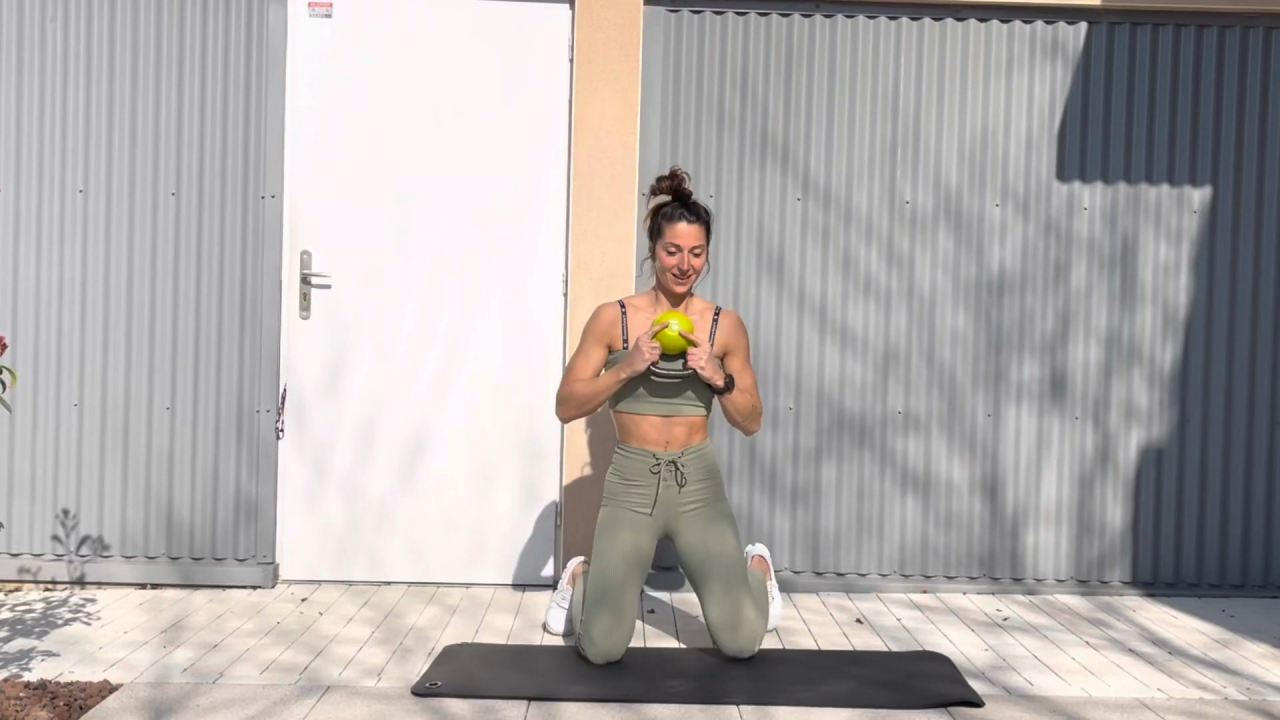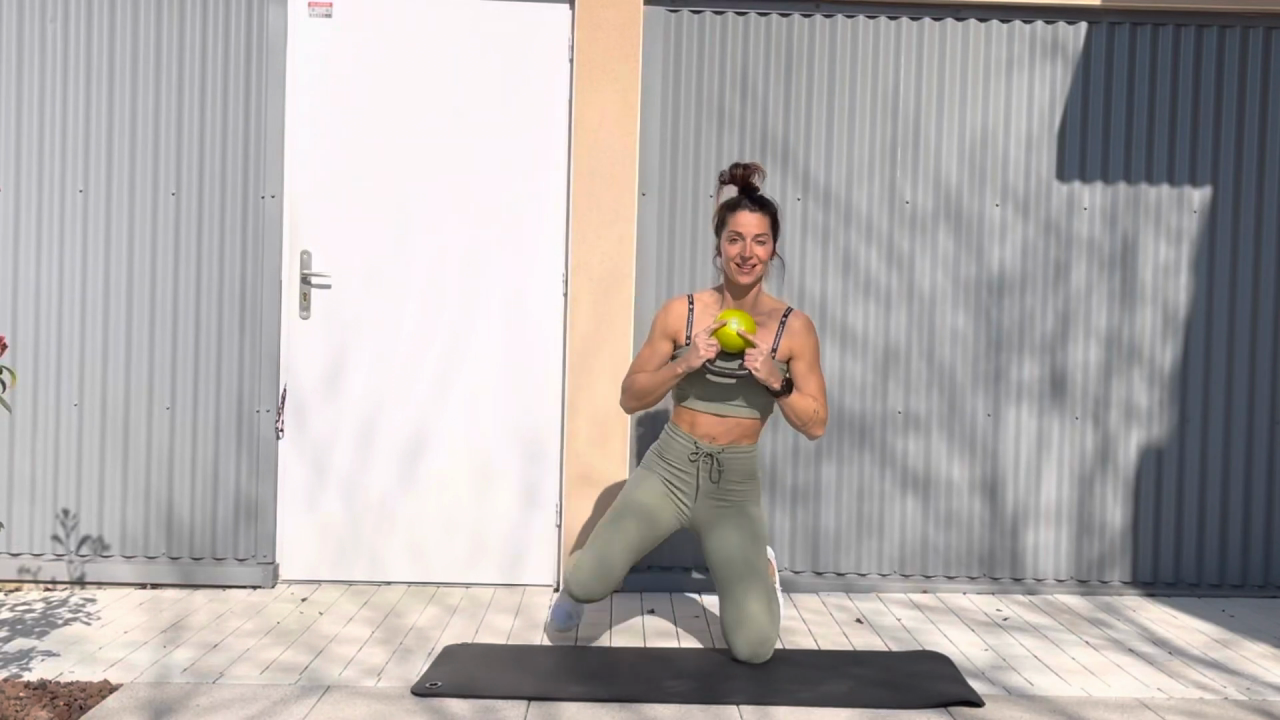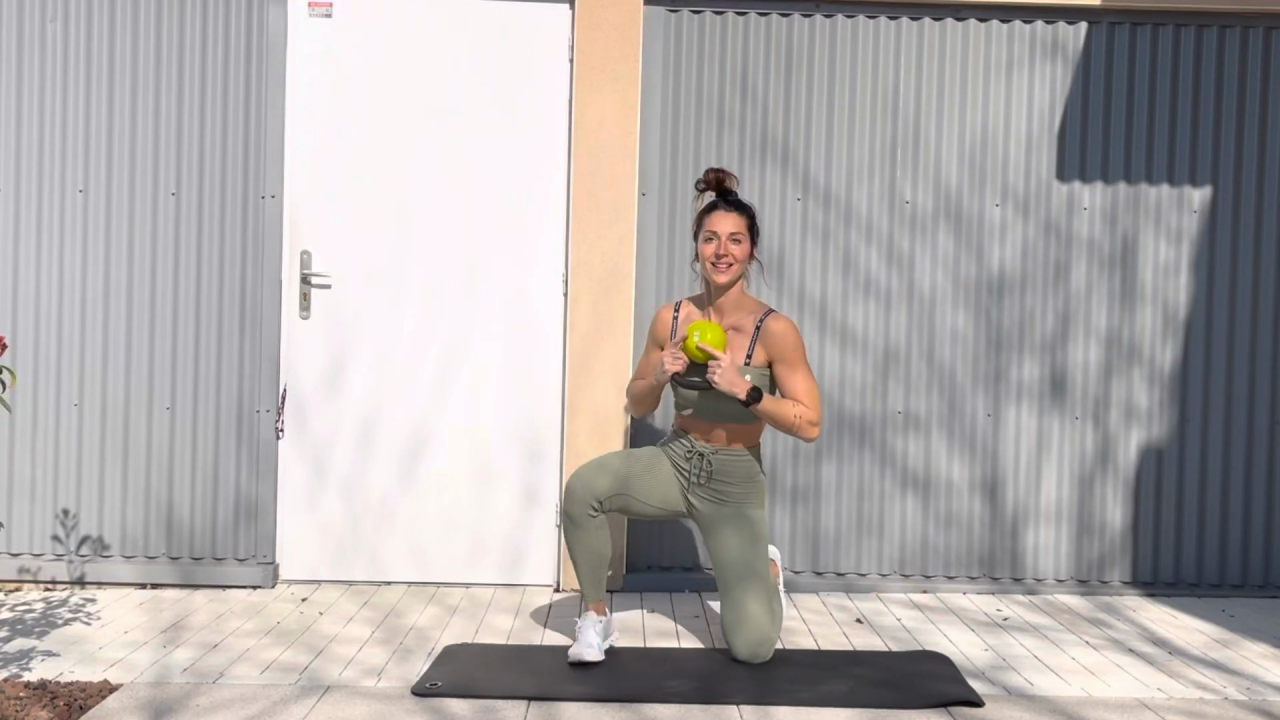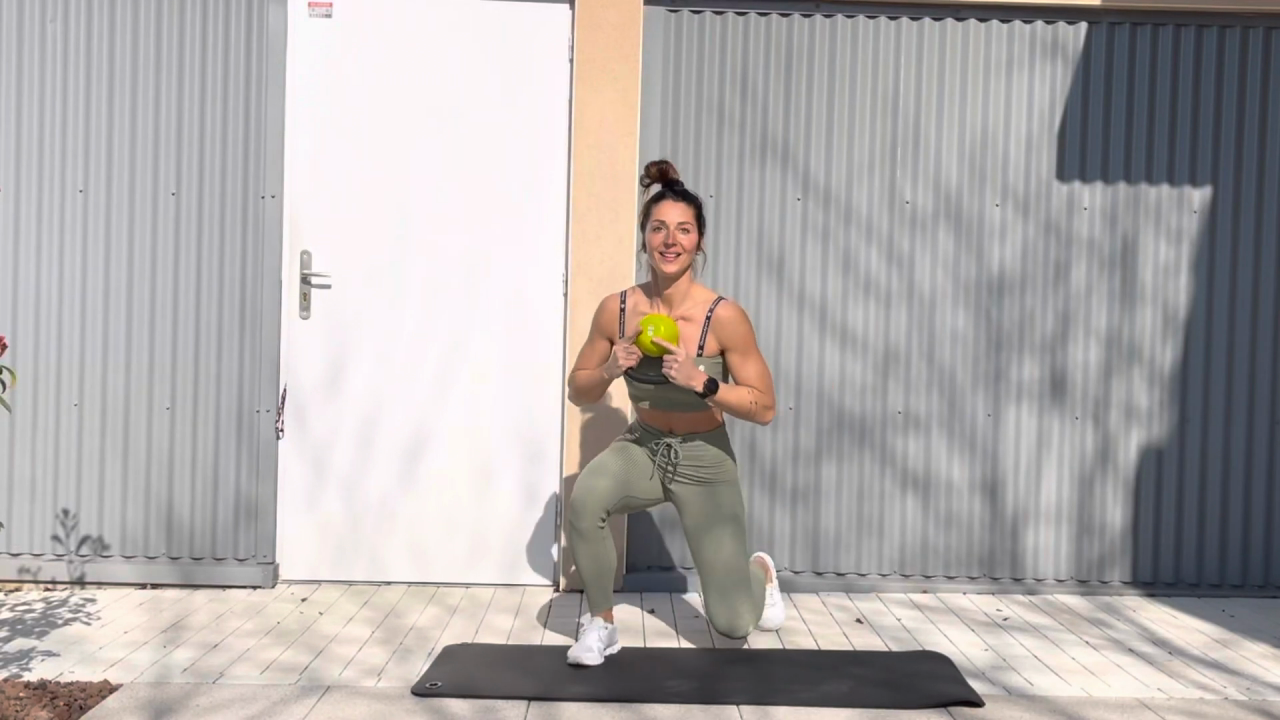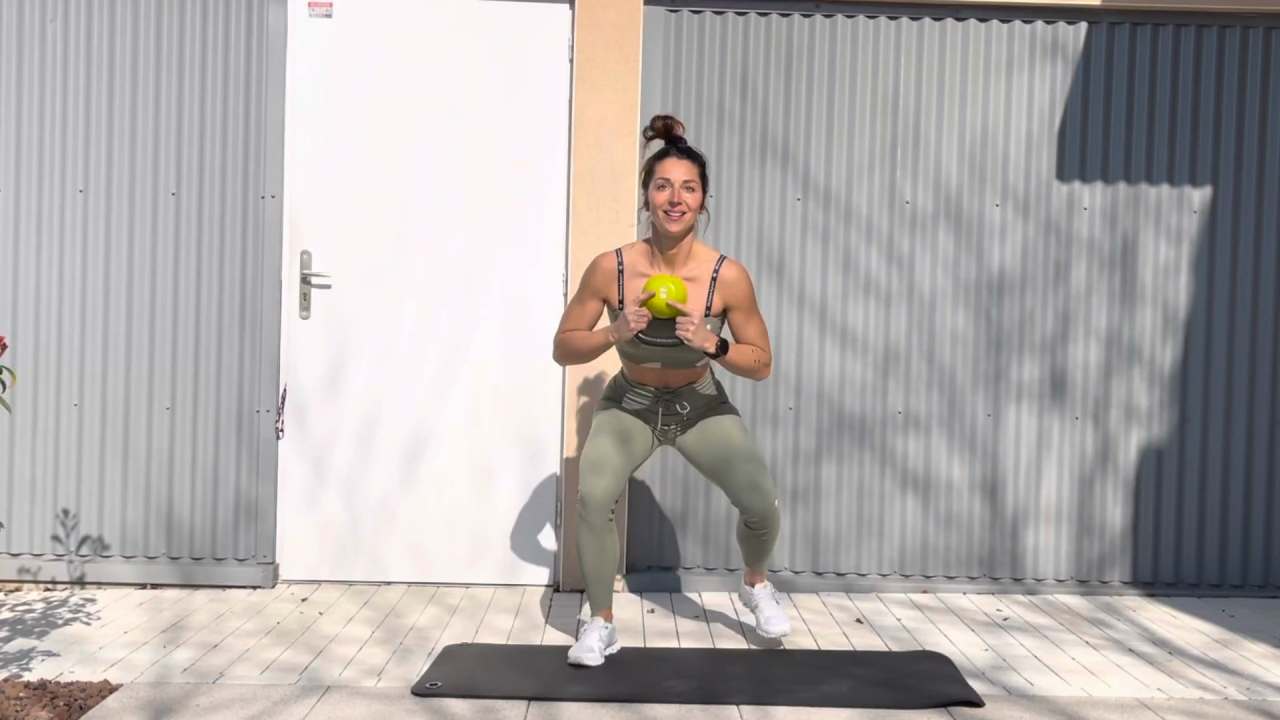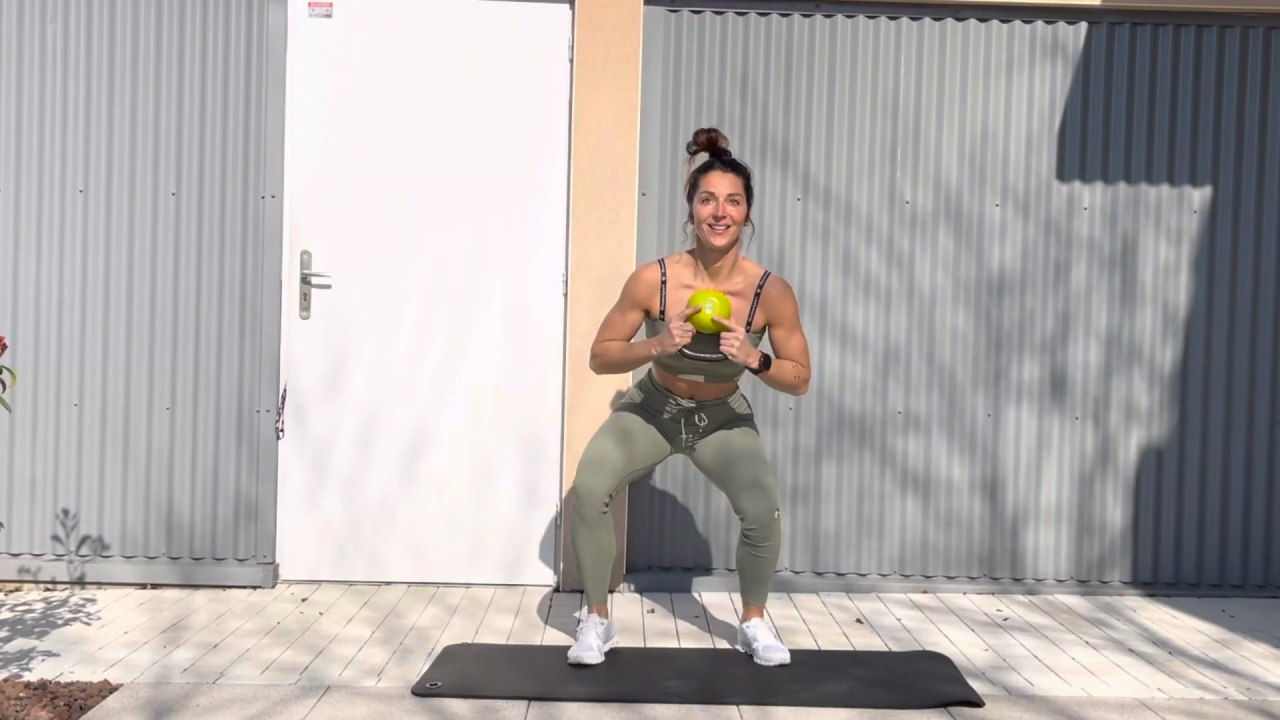
dt=0.3s
person 1, frame 1
left shoulder: (725, 325)
right shoulder: (612, 317)
left elbow: (750, 423)
right elbow: (567, 406)
left wrist: (720, 379)
right wrist: (628, 367)
left hip: (699, 487)
right hip: (630, 486)
left knee: (742, 643)
right knee: (602, 649)
left ankle: (756, 569)
right ankle: (579, 579)
person 1, frame 2
left shoulder: (794, 327)
right shoulder: (680, 312)
left elbow: (815, 425)
right elbow: (630, 398)
left wrist: (777, 380)
right wrist: (684, 364)
left hip: (735, 486)
right hip: (670, 469)
left knee: (754, 649)
right knee: (588, 583)
left ankle: (762, 570)
right ankle: (579, 579)
person 1, frame 3
left shoulder: (774, 330)
right shoulder: (669, 318)
left elbow: (809, 425)
right elbow: (637, 405)
left wrist: (745, 390)
right wrist: (657, 376)
left hip: (734, 480)
right hip: (672, 461)
left knee: (753, 647)
right knee: (583, 488)
left ankle: (767, 571)
right ankle: (596, 616)
person 1, frame 4
left shoulder: (724, 317)
right shoulder: (615, 309)
left elbow: (765, 408)
right elbow: (577, 391)
left wrist: (701, 382)
right wrist: (610, 369)
left hip: (705, 460)
right hip: (642, 449)
left knee: (733, 624)
right knee: (584, 500)
left ankle: (759, 572)
right ankle: (601, 623)
person 1, frame 5
left shoulder: (728, 276)
right shoulder: (609, 268)
left elbow: (760, 363)
right elbow: (563, 348)
left wrist: (713, 345)
right wrist: (616, 332)
left hip: (700, 404)
right hip: (629, 401)
left knee: (761, 501)
right knee: (594, 495)
left ankle: (755, 582)
right ankle: (600, 624)
person 1, frame 6
left shoulder: (771, 290)
right shoulder: (651, 279)
left elbow: (799, 378)
right elbow: (600, 357)
left wrist: (753, 359)
right wrist: (657, 345)
left hip: (723, 416)
right hip: (651, 408)
left knee: (762, 511)
right knee: (588, 491)
left ankle: (753, 622)
right ankle: (597, 619)
